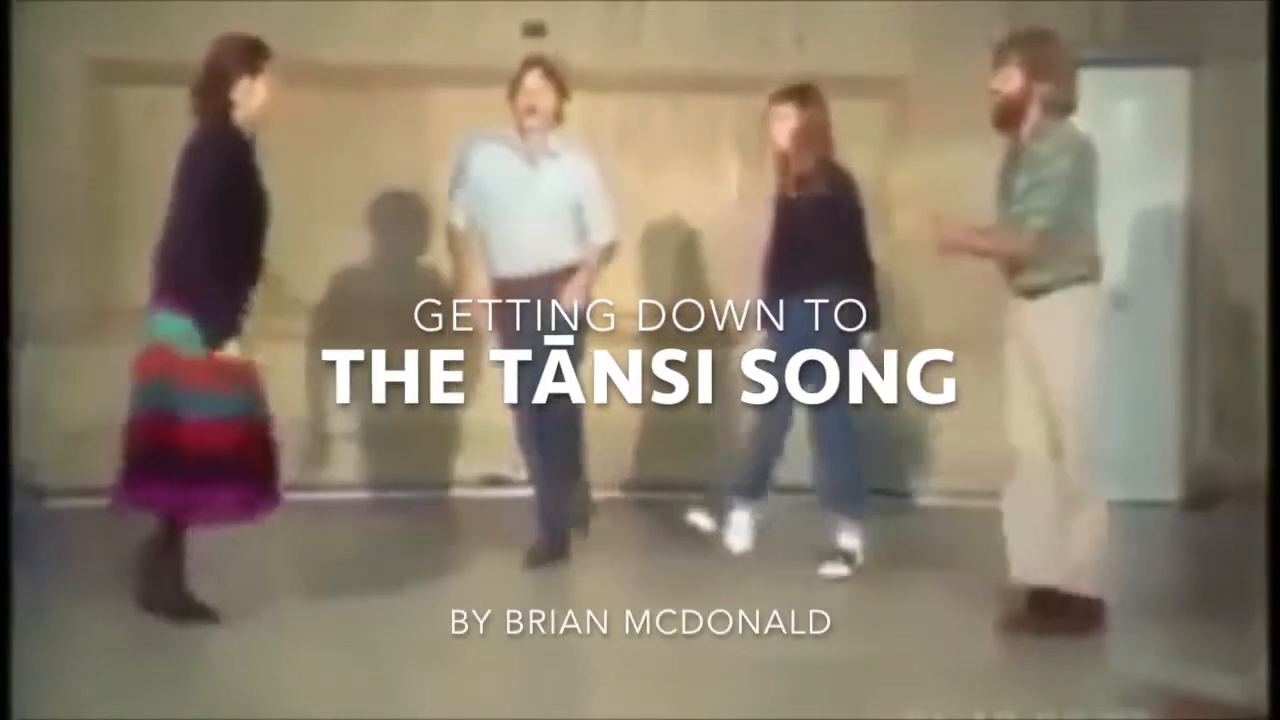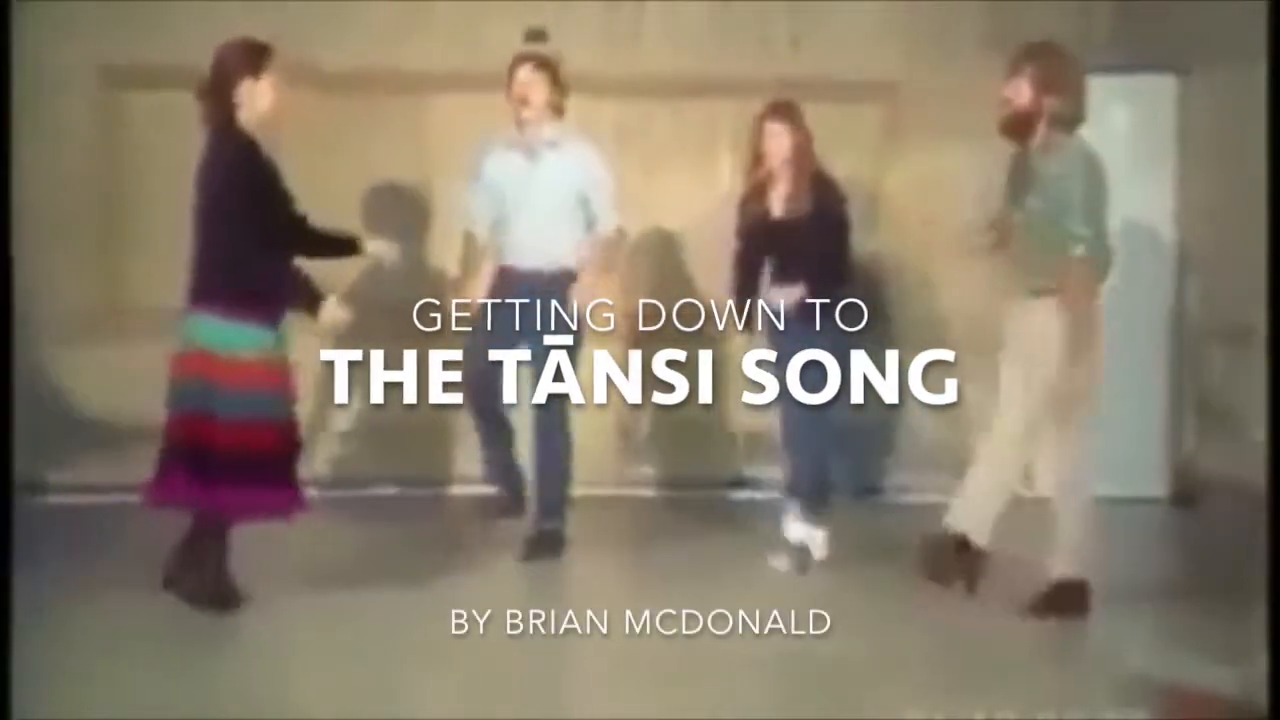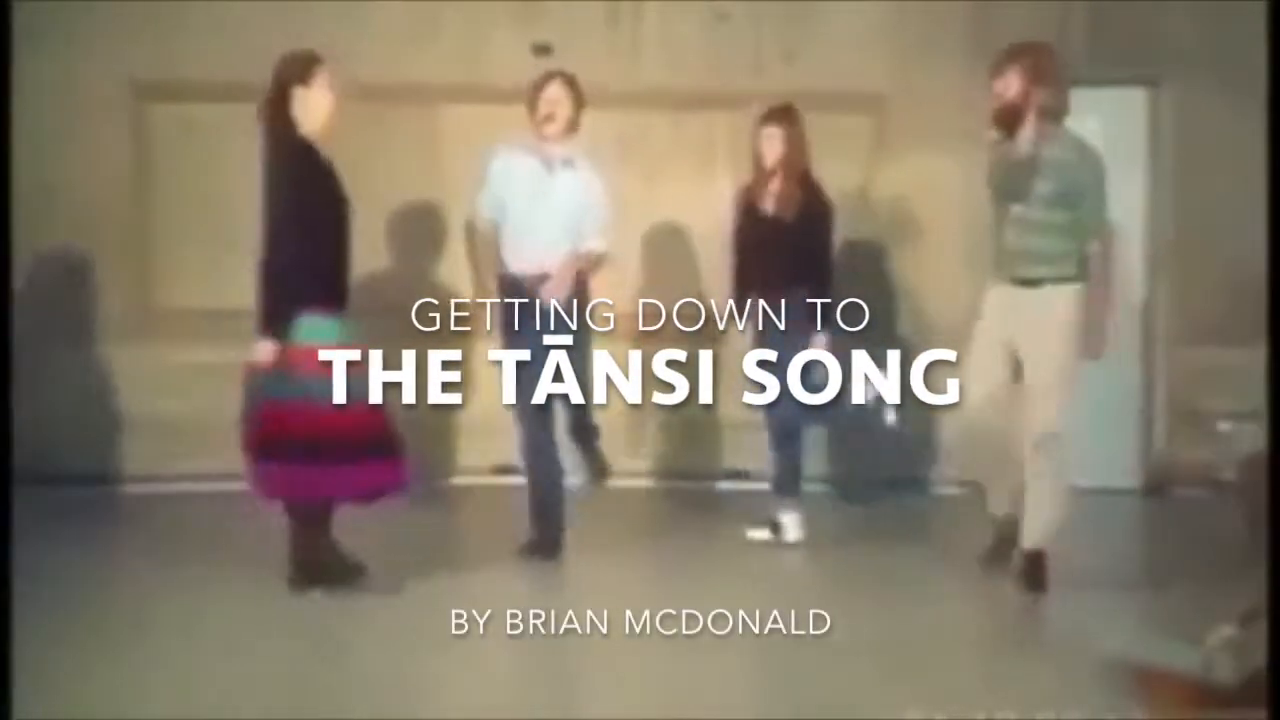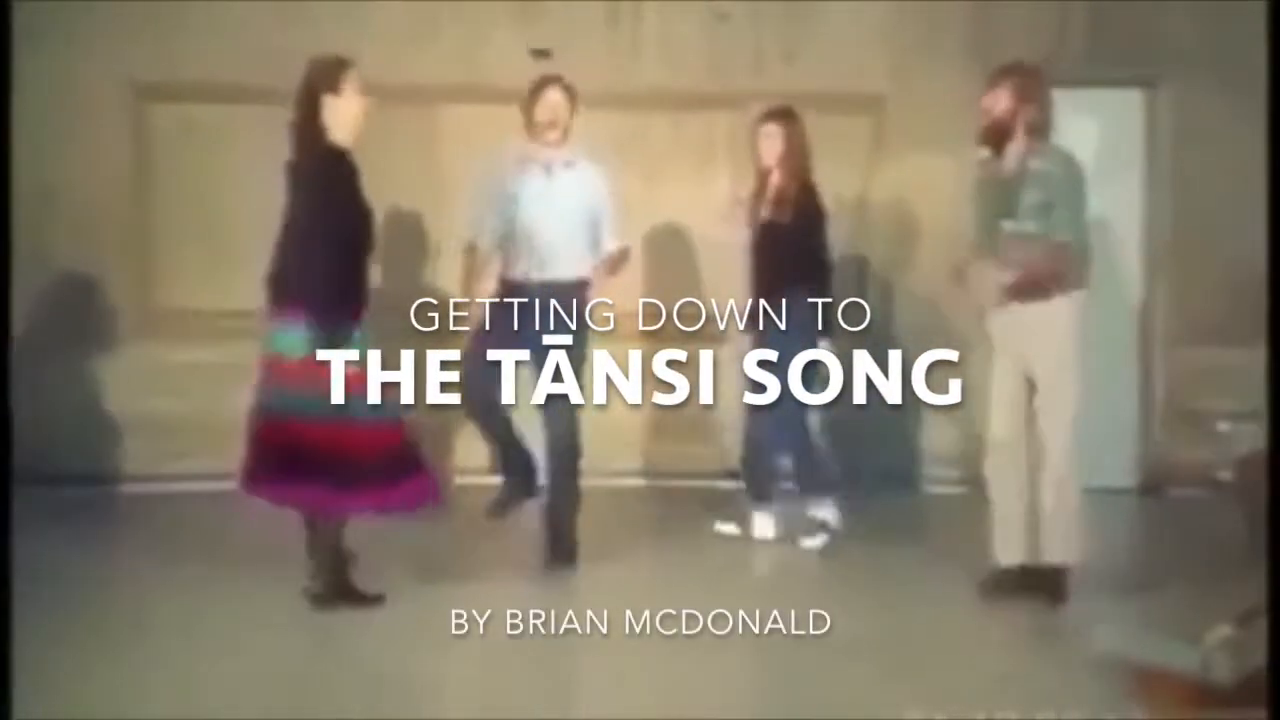
dt=0.4s
person 1, frame 1
left shoulder: (1066, 150)
right shoulder: (1022, 148)
left elbow: (1027, 241)
left wrist: (959, 240)
left hip: (1063, 306)
right hip: (1025, 305)
left knee: (1073, 452)
right knee: (1029, 448)
left ankle: (1083, 593)
right ankle: (1043, 583)
person 1, frame 2
left shoulder: (1075, 165)
right shoulder: (1026, 157)
left elbow: (1084, 259)
left wrist: (1078, 353)
right wrist: (997, 235)
left hip: (1062, 312)
right hip: (1027, 306)
left knee: (1059, 444)
right knee: (1006, 430)
left ankle: (1069, 580)
right ankle: (960, 539)
person 1, frame 3
left shoulder: (1076, 157)
right shoulder: (1000, 151)
left elbow: (1099, 241)
left wrist: (1095, 316)
left hip: (1054, 300)
right hip: (1004, 293)
left knee: (1041, 426)
right knee: (980, 406)
left ankle: (1035, 547)
right ankle: (1006, 517)
person 1, frame 4
left shoulder: (1059, 170)
right shoulder: (989, 172)
left elbow: (1068, 255)
left wrist: (1009, 273)
right wrist: (981, 271)
left hip: (1052, 314)
right hip: (1005, 315)
left knee: (1054, 441)
right knee: (1001, 440)
left ankle: (1053, 563)
right ankle: (1012, 559)
person 2, frame 1
left shoulder: (224, 148)
right shoulder: (217, 150)
right elbow: (195, 245)
left wrist: (239, 297)
right wrist: (219, 328)
left hip: (201, 319)
right hip: (195, 323)
left knee: (193, 445)
right knee: (199, 446)
left ankle: (162, 570)
right ankle: (162, 575)
person 2, frame 2
left shoulder: (238, 155)
right shoulder: (232, 157)
left elbow: (285, 230)
right elbow: (249, 250)
left wrist: (356, 245)
right wrist: (314, 299)
left hip: (245, 317)
right hip: (233, 320)
left knee: (247, 439)
right knee: (232, 440)
left ankle: (201, 555)
right ankle: (194, 565)
person 2, frame 3
left shoulder: (296, 157)
right shoulder: (299, 159)
right elbow: (286, 247)
right wrist: (272, 330)
left hip: (302, 317)
right hip: (307, 320)
left knee: (305, 441)
right knee: (334, 437)
left ankle: (308, 554)
right ankle: (315, 547)
person 2, frame 4
left shoulder: (317, 165)
right shoulder: (330, 166)
right elbow: (321, 257)
right wrist: (330, 337)
left hip: (304, 324)
right hip: (319, 330)
left knee: (315, 447)
right knee: (339, 448)
left ankle: (326, 560)
right ankle: (329, 574)
person 3, frame 1
left shoulder: (578, 164)
right shoulder: (481, 156)
left elbow: (603, 237)
right elbow: (461, 222)
left wrist: (583, 281)
right wrist: (473, 276)
left hip: (562, 289)
right hip: (511, 295)
left knee: (555, 393)
right knee: (530, 411)
left ankle: (572, 479)
right ankle: (552, 527)
person 3, frame 2
left shoulder: (581, 156)
right shoulder: (496, 159)
left elbow: (609, 228)
right elbow: (483, 227)
left wrist: (590, 274)
right wrist: (480, 274)
left hip: (557, 291)
right hip: (508, 286)
left knee: (550, 405)
right knee: (477, 381)
left ankle: (550, 521)
right ankle: (510, 485)
person 3, frame 3
left shoulder: (586, 177)
right shoulder: (504, 162)
left elbow: (595, 248)
right elbow: (485, 225)
left wrist: (569, 269)
right wrist: (489, 281)
left hip: (562, 295)
right hip: (517, 295)
right knee: (529, 408)
left ankle: (584, 435)
right ankle: (548, 523)
person 3, frame 4
left shoulder: (590, 178)
right shoulder: (508, 175)
left elbow: (614, 246)
right elbow: (487, 245)
left wrist: (600, 270)
right wrist: (477, 302)
left hip: (563, 301)
right hip: (514, 296)
left knee: (559, 412)
right knee: (477, 385)
left ankle: (561, 529)
right ankle: (519, 472)
person 4, frame 1
left shoulder: (833, 183)
right shoulder: (788, 187)
left elbow: (857, 258)
left wrist: (864, 324)
right wrist: (771, 313)
left hip: (825, 319)
right hip: (790, 318)
left knee: (831, 423)
right knee: (771, 416)
left ankle: (848, 539)
right ankle: (739, 516)
person 4, frame 2
left shoulder: (823, 194)
right shoulder: (755, 199)
left elbow: (840, 265)
right elbow: (748, 259)
left wrist: (804, 291)
right wrist: (743, 307)
left hip: (823, 320)
right hip: (786, 323)
left knee: (814, 422)
right knee: (798, 427)
left ankle: (803, 522)
right ankle: (811, 532)
person 4, frame 3
left shoulder: (809, 198)
right shoulder: (751, 196)
left elbow: (821, 266)
left wrist: (823, 325)
right wrist: (742, 307)
left hip: (799, 312)
right hip: (769, 313)
left knee: (788, 409)
right knee: (783, 414)
right ankle: (789, 513)
person 4, frame 4
left shoulder: (804, 202)
right shoulder: (762, 199)
left elbow: (819, 272)
left wrist: (820, 332)
right wrist: (759, 314)
left hip: (795, 319)
right hip: (772, 318)
left knee: (780, 418)
right knee: (767, 416)
left ankle: (821, 510)
right ankle: (766, 513)
